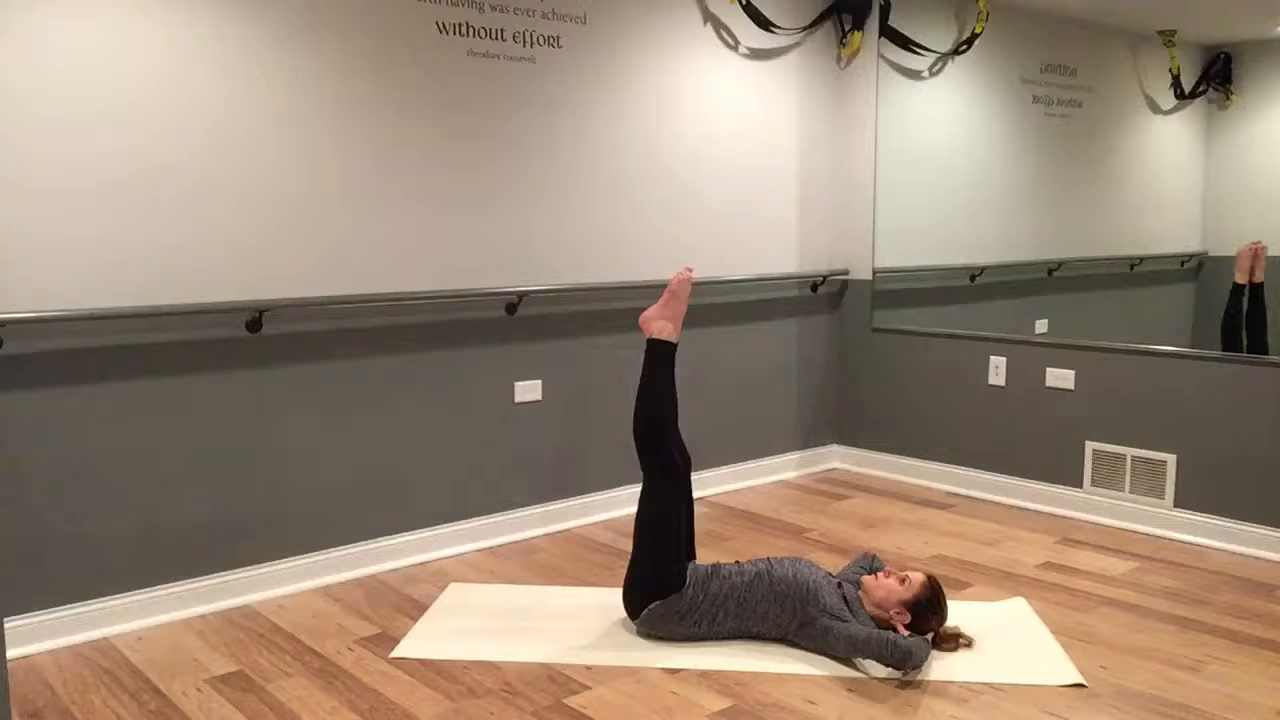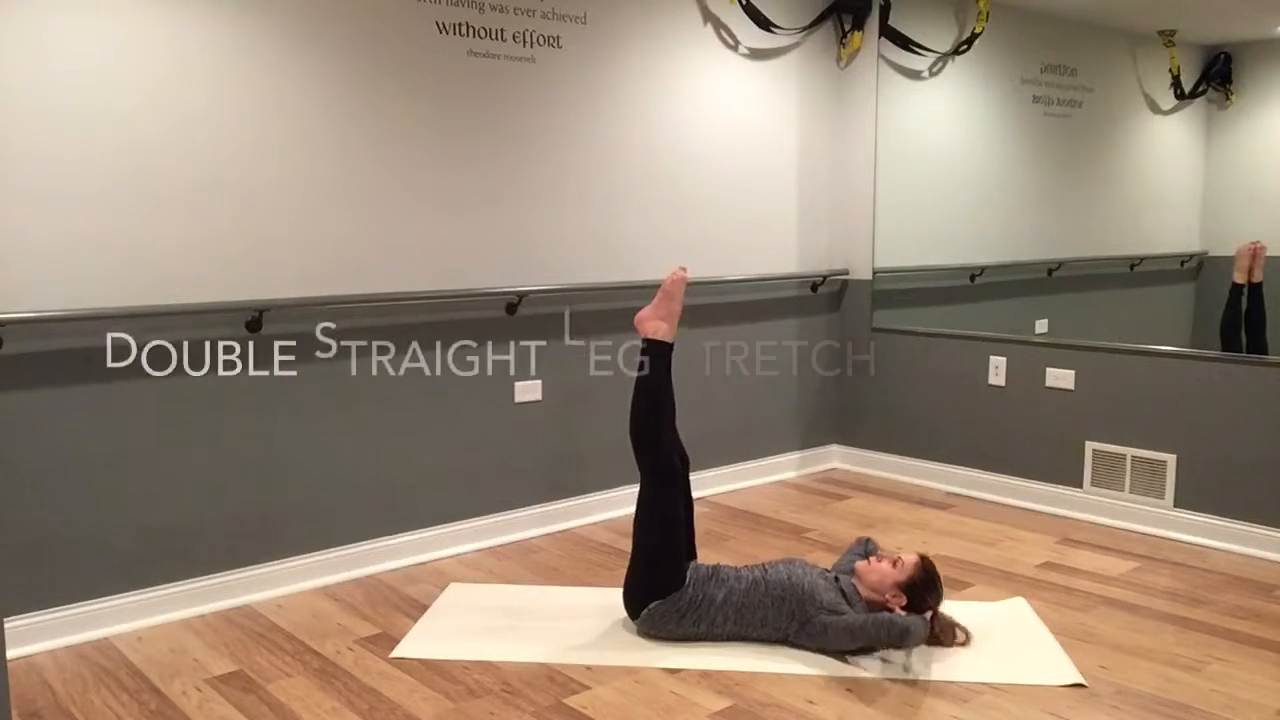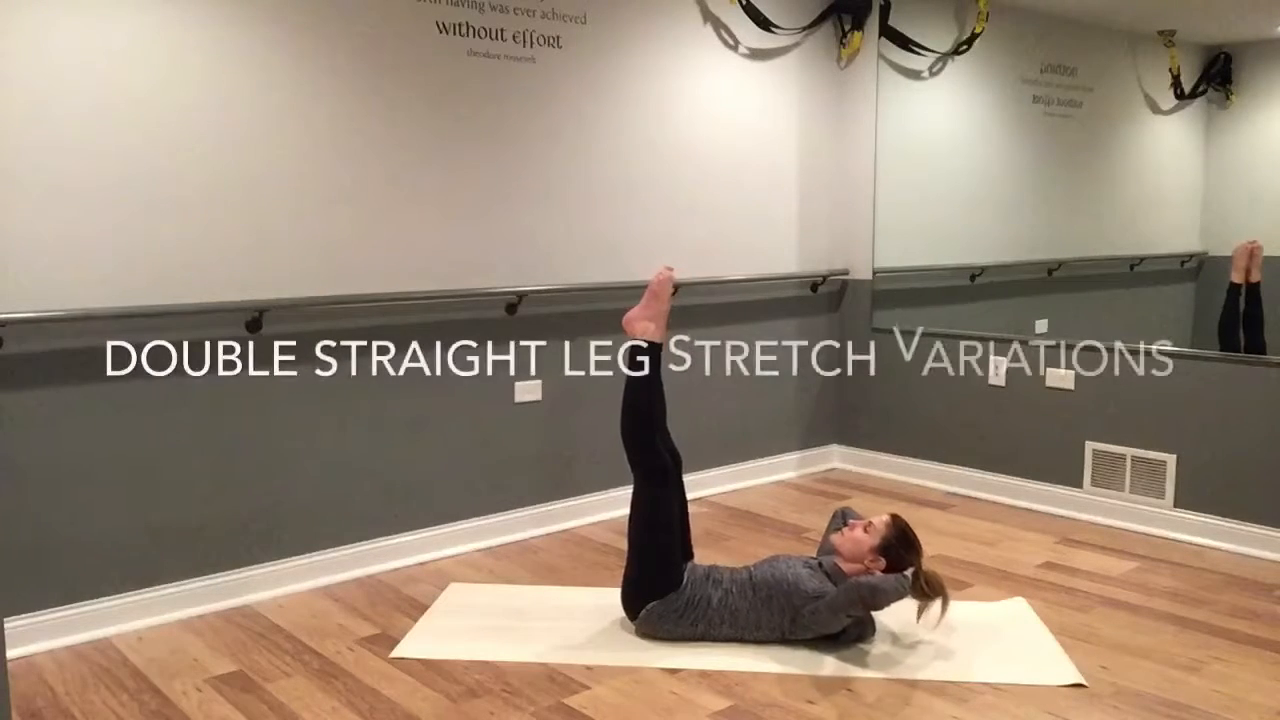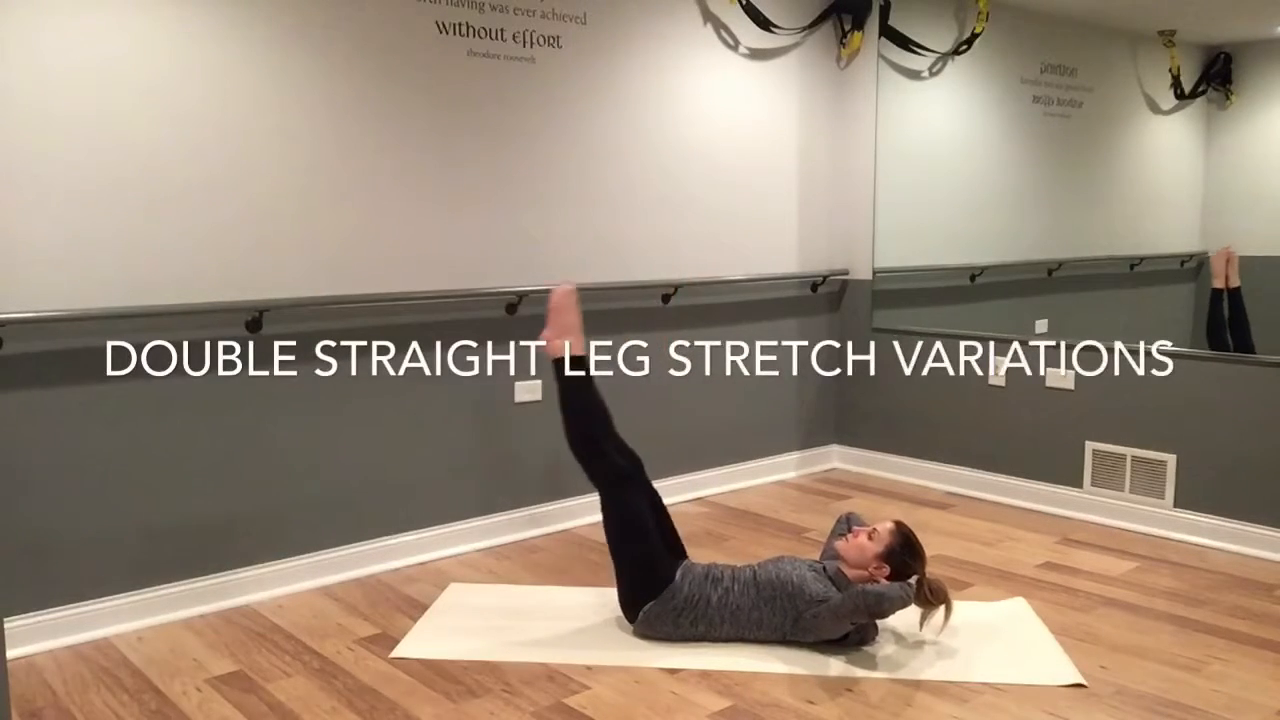
dt=0.7s
person 1, frame 1
left shoulder: (843, 626)
right shoulder: (847, 591)
left elbow: (906, 653)
right elbow: (869, 557)
left wrist: (922, 637)
left hip: (663, 604)
right hip: (685, 591)
left knee: (665, 468)
left ankle: (663, 337)
right ankle: (663, 335)
person 1, frame 2
left shoulder: (843, 623)
right shoulder: (842, 585)
left elbow: (901, 630)
right elbow: (864, 543)
left wrist: (920, 619)
left hip: (663, 603)
right hip: (689, 587)
left knee: (663, 470)
left ankle: (658, 337)
right ankle: (657, 337)
person 1, frame 3
left shoulder: (831, 606)
right shoulder: (829, 571)
left elbow: (870, 590)
right elbow: (842, 514)
left wrist: (905, 580)
left hip: (661, 604)
right hip: (682, 591)
left knee: (655, 470)
left ankle: (646, 338)
person 1, frame 4
left shoulder: (832, 611)
right shoulder: (832, 575)
left elbow: (876, 597)
right elbow: (847, 518)
left wrist: (909, 588)
right wrist: (879, 537)
left hip: (660, 605)
right hip: (681, 584)
left knee: (616, 474)
right knee: (627, 468)
left ankle: (570, 354)
